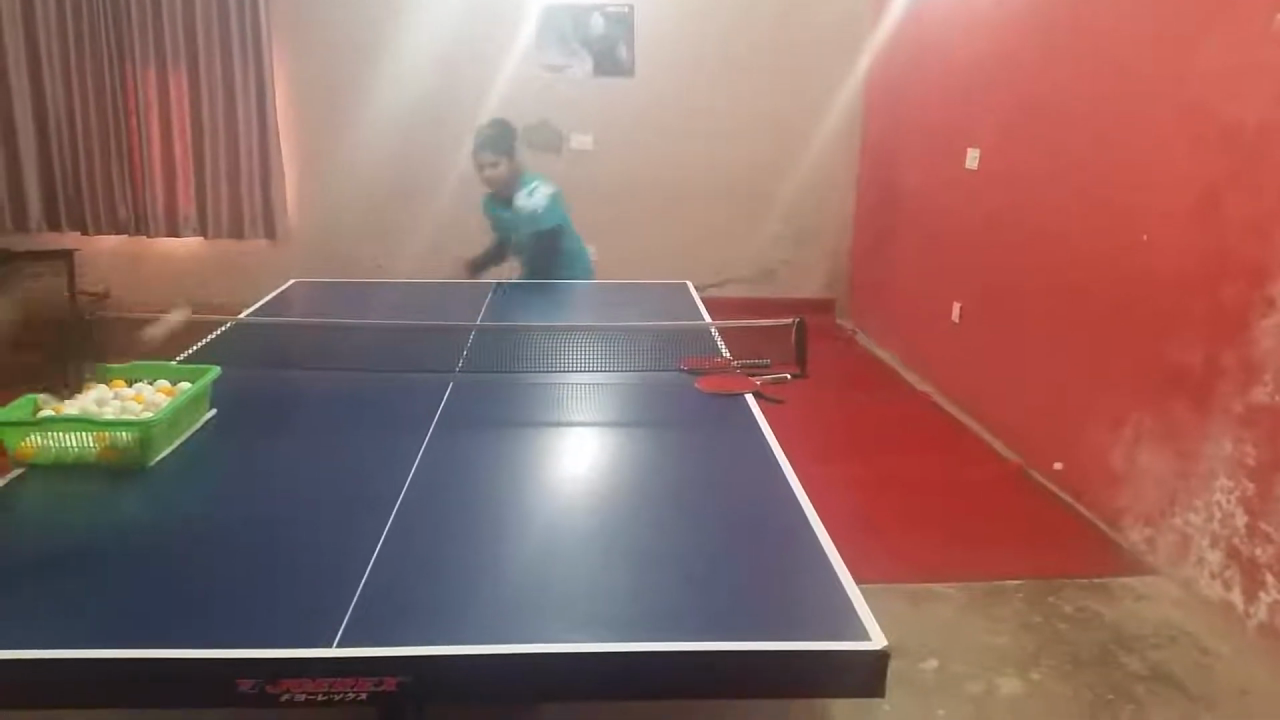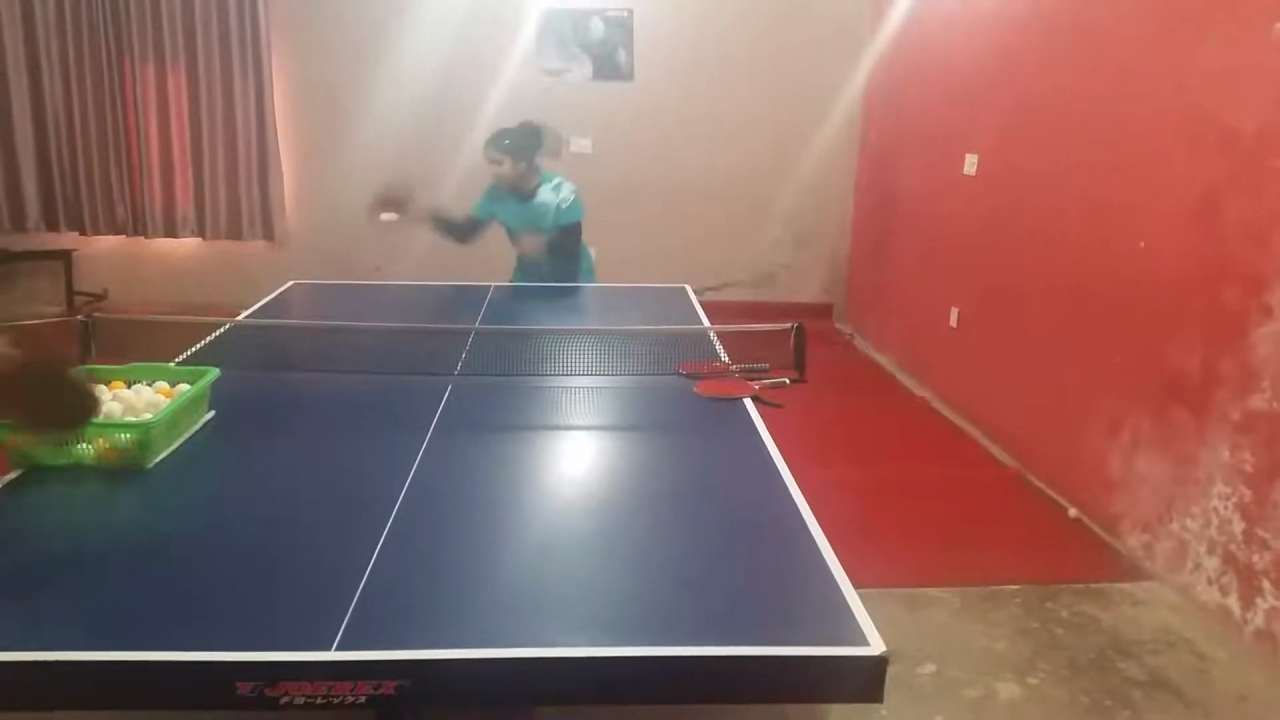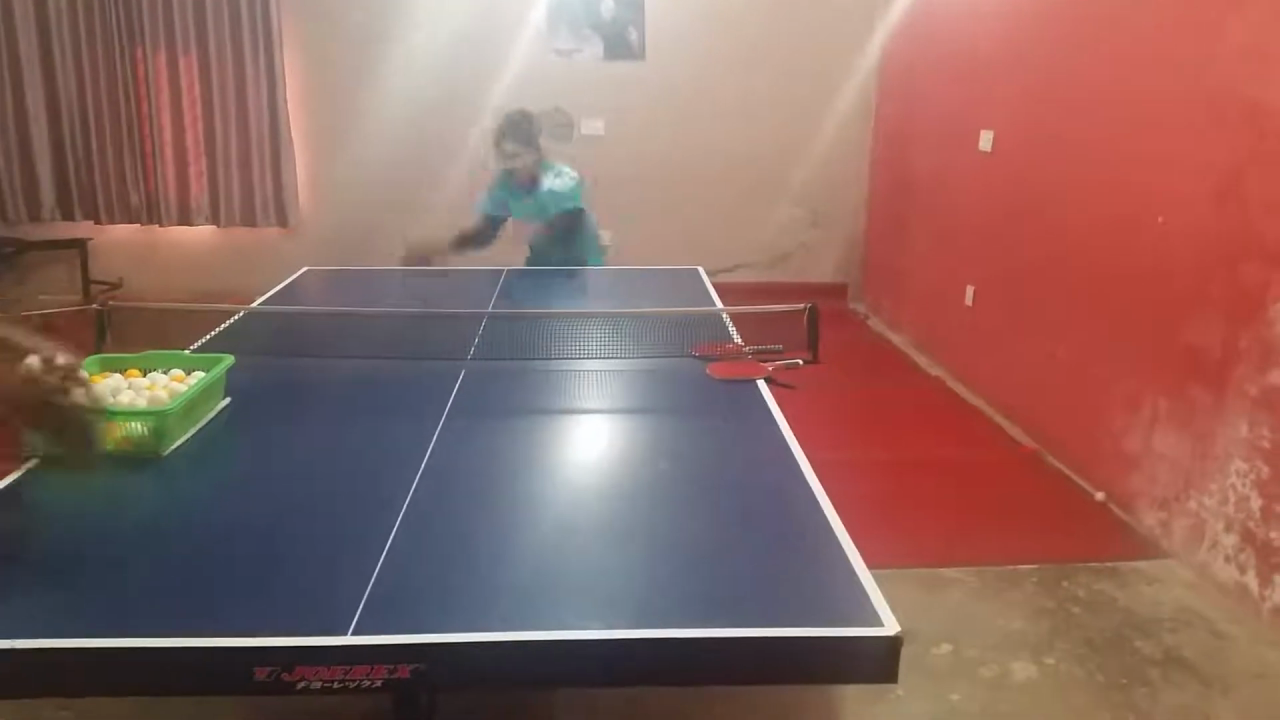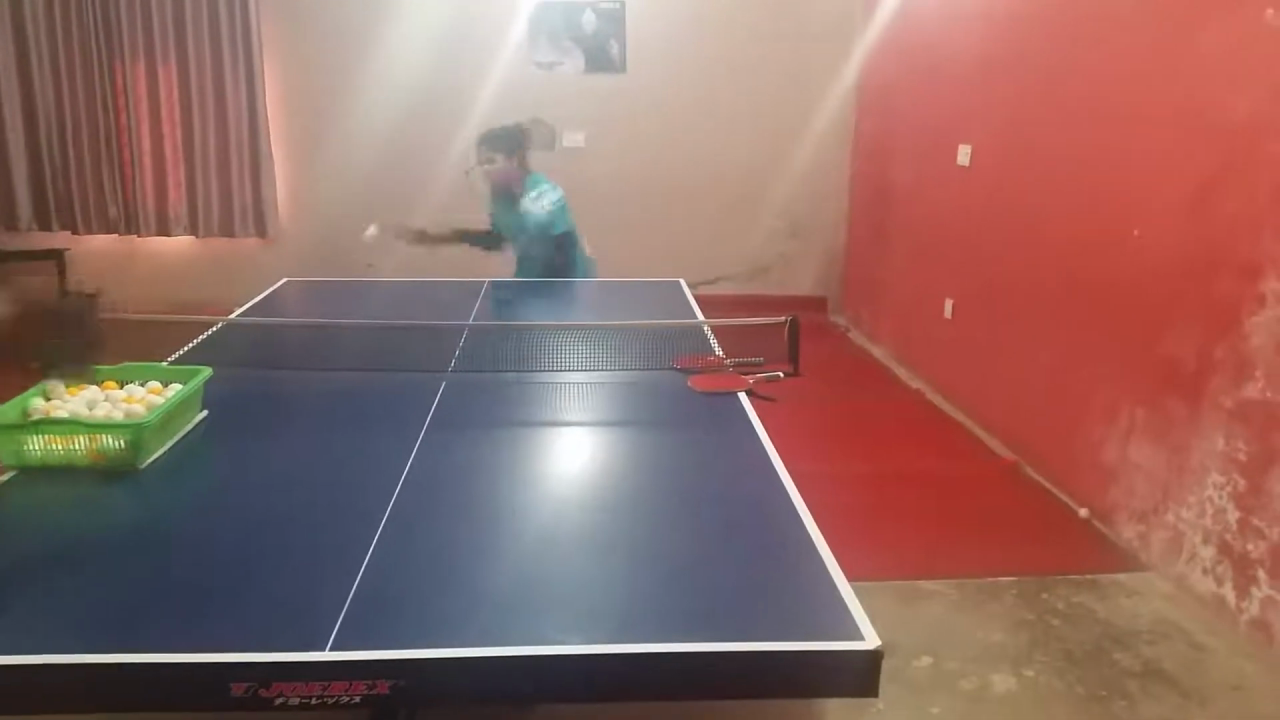
dt=0.4s
person 1, frame 1
left shoulder: (538, 194)
right shoulder: (492, 202)
left elbow: (549, 248)
right wrist: (475, 265)
left hip: (569, 280)
right hip: (538, 278)
person 1, frame 2
left shoulder: (559, 190)
right shoulder: (497, 193)
left elbow: (572, 244)
right elbow: (464, 233)
left wrist: (543, 244)
right wrist: (430, 216)
left hip: (571, 282)
right hip: (529, 283)
person 1, frame 3
left shoulder: (561, 179)
right shoulder: (505, 186)
left elbow: (572, 226)
right elbow: (485, 233)
left wrist: (543, 229)
left hip: (582, 268)
right hip: (542, 268)
person 1, frame 4
left shoulder: (542, 197)
right shoulder: (501, 194)
left elbow: (565, 252)
right elbow: (497, 240)
right wrist: (454, 236)
right hip: (533, 281)
